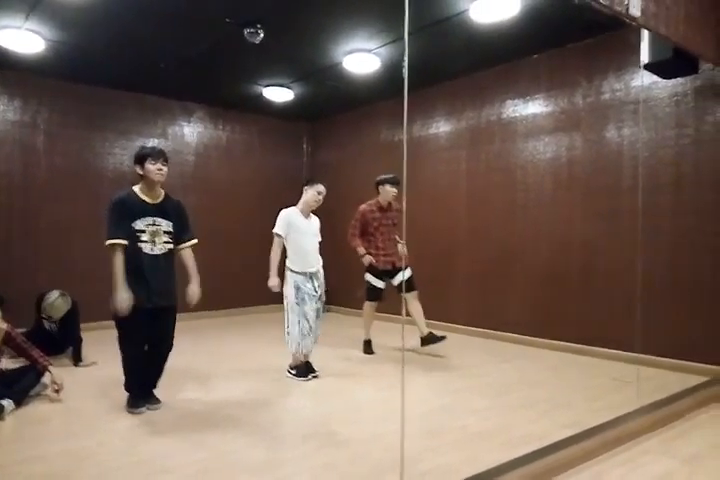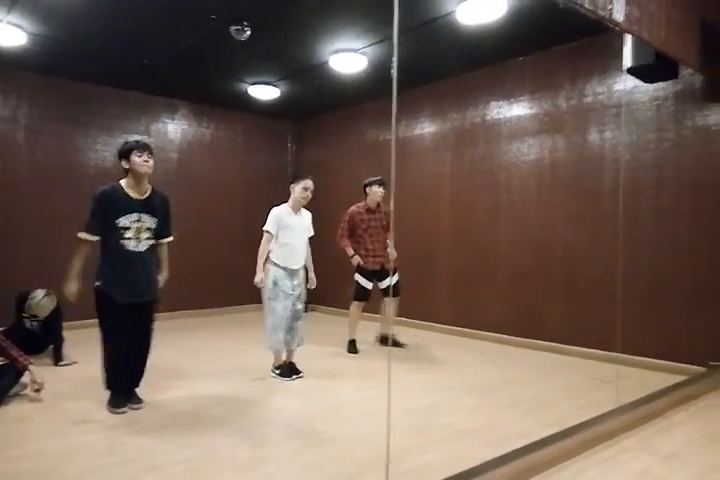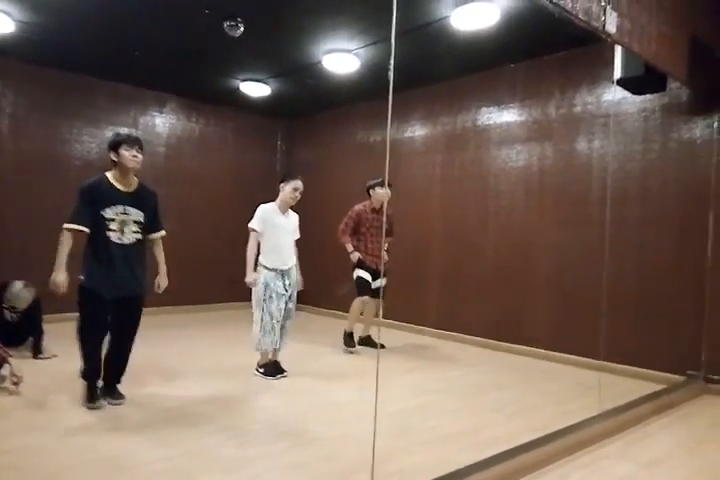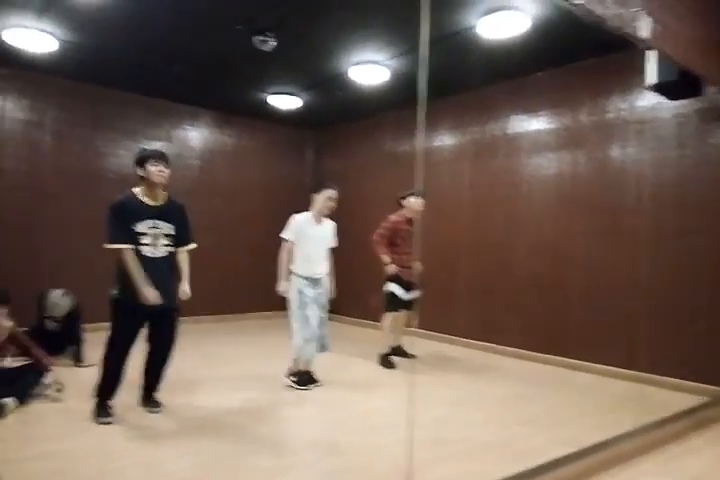
dt=0.3s
person 1, frame 1
left shoulder: (175, 206)
right shoulder: (122, 203)
left elbow: (184, 246)
right elbow: (117, 247)
left wrist: (193, 281)
right wrist: (120, 288)
left hip: (165, 291)
right hip: (134, 292)
left knee: (162, 344)
right knee: (134, 344)
left ankle: (148, 389)
right ankle: (135, 393)
person 1, frame 2
left shoulder: (160, 201)
right shoulder: (107, 197)
right elbow: (87, 240)
left wrist: (163, 271)
right wrist: (73, 278)
left hip: (145, 287)
right hip: (112, 285)
left knee: (140, 340)
right knee: (116, 341)
left ankle: (130, 389)
right ankle: (117, 391)
person 1, frame 3
left shoulder: (148, 195)
right shoulder: (93, 189)
left elbow: (154, 236)
right elbow: (71, 230)
left wrist: (163, 271)
right wrist: (60, 268)
left hip: (132, 281)
right hip: (97, 279)
left knee: (124, 335)
right knee: (92, 333)
left ankle: (111, 384)
right ankle: (92, 385)
person 1, frame 4
left shoulder: (176, 209)
right shoulder: (123, 206)
left elbow: (182, 249)
right elbow: (124, 251)
left wrist: (185, 281)
right wrist: (143, 286)
left hip: (167, 292)
right hip: (132, 292)
left knee: (163, 345)
right knee: (119, 345)
left ankle: (148, 393)
right ankle: (103, 399)
person 2, frame 1
left shoulder: (315, 221)
right shoulder: (287, 215)
right elbow: (277, 246)
right wrist: (273, 275)
left hip: (315, 276)
right hip: (296, 276)
left knee: (313, 320)
right knee: (300, 320)
left ankle: (305, 360)
right ankle: (294, 364)
person 2, frame 2
left shoulder: (307, 216)
right shoulder: (278, 212)
right elbow: (265, 242)
left wrist: (310, 271)
right wrist: (259, 270)
left hip: (297, 273)
right hip: (278, 272)
left knee: (295, 317)
right knee: (278, 316)
left ankle: (289, 360)
right ankle: (277, 363)
person 2, frame 3
left shoulder: (294, 217)
right shoulder: (264, 210)
right elbow: (253, 242)
left wrist: (297, 273)
right wrist: (250, 271)
left hip: (288, 274)
right hip: (268, 273)
left knee: (283, 318)
right knee: (268, 317)
left ankle: (274, 359)
right ankle: (263, 362)
person 2, frame 4
left shoulder: (331, 226)
right shoulder: (298, 220)
right elbow: (285, 251)
left wrist: (330, 282)
right wrist: (282, 280)
left hip: (320, 282)
right hip: (301, 282)
left knee: (317, 327)
right knee: (304, 326)
left ankle: (306, 369)
right ankle: (294, 369)
person 3, frame 1
left shoulder: (396, 209)
right shoulder: (365, 210)
right elbow: (353, 235)
left wrist: (400, 243)
right wrist: (363, 254)
left hip: (397, 260)
right hip: (376, 262)
left knee: (412, 294)
right knee: (371, 301)
left ankle: (425, 334)
right ankle: (367, 340)
person 3, frame 2
left shoulder: (385, 211)
right shoulder: (354, 212)
right elbow: (342, 236)
left wrist: (391, 246)
right wrist: (352, 255)
left hip: (386, 262)
right hip: (366, 263)
left knee: (392, 298)
right knee: (359, 301)
left ankle: (385, 335)
right ankle: (351, 340)
person 3, frame 3
left shoulder: (387, 214)
right shoulder: (359, 210)
right elbow: (343, 231)
left wrist: (384, 249)
right wrist: (352, 251)
left hip: (378, 262)
right hip: (363, 260)
left knee: (375, 299)
right knee: (363, 297)
left ankle: (365, 336)
right ankle: (349, 331)
person 3, frame 4
left shoulder: (415, 223)
right shoulder: (394, 220)
right elbow: (378, 240)
left wrist: (416, 261)
right wrist: (388, 262)
left hip: (410, 273)
right hip: (396, 273)
left knee: (405, 310)
right knee: (392, 311)
left ankle: (395, 346)
right ankle: (384, 354)
